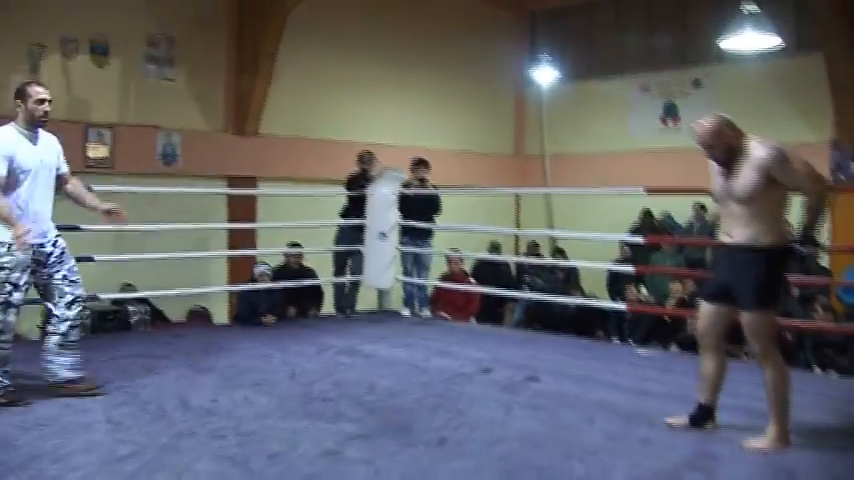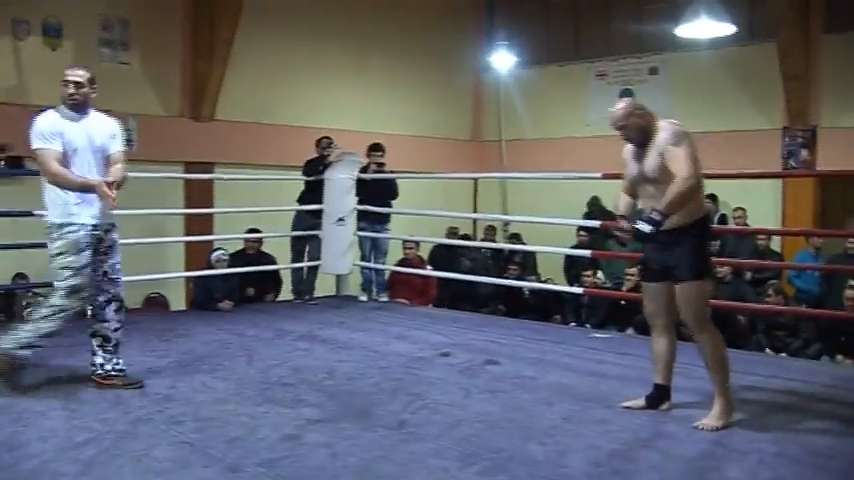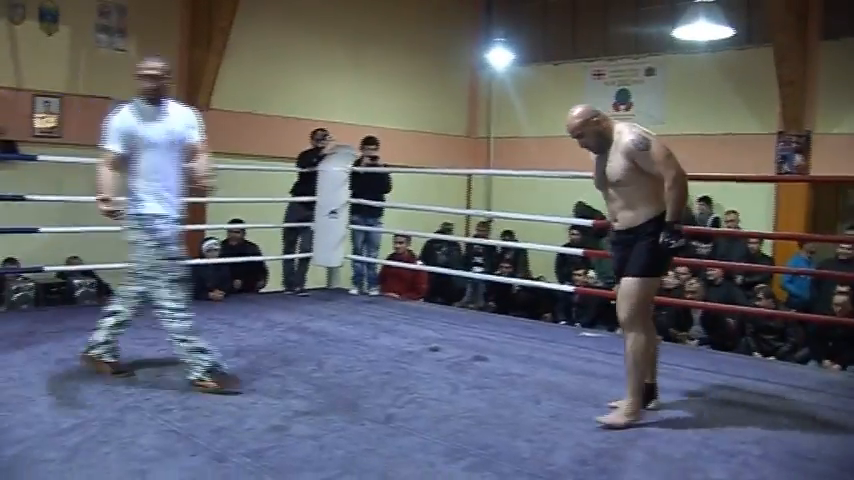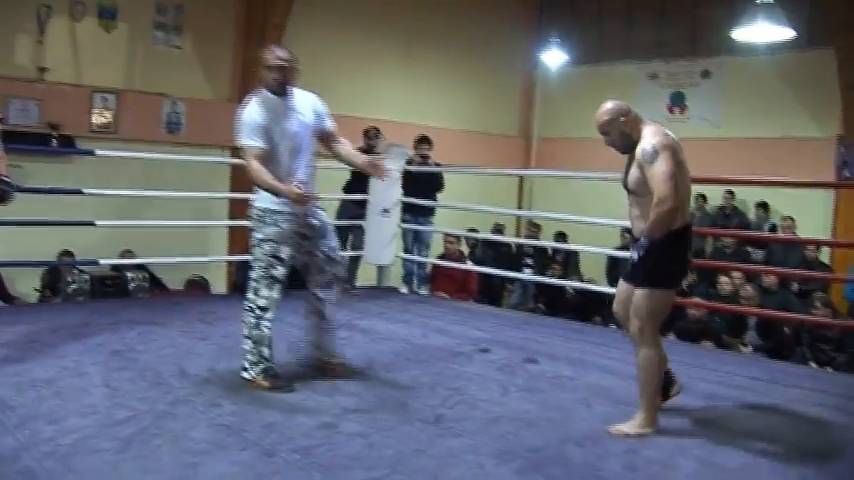
dt=0.4s
person 1, frame 1
left shoulder: (51, 142)
left elbow: (67, 182)
left wrist: (100, 206)
left hip: (48, 238)
left knee: (69, 298)
left ankle: (63, 373)
person 1, frame 2
left shoulder: (109, 125)
right shoulder: (47, 123)
left elbow: (118, 166)
right elbow: (50, 168)
left wrist: (110, 182)
right wrist: (93, 187)
left hip: (103, 221)
right hip: (68, 221)
left knee: (110, 297)
right knee: (70, 295)
left ankle: (107, 368)
person 1, frame 3
left shoulder: (187, 115)
right shoulder: (124, 118)
left elbow: (198, 154)
right elbow: (108, 165)
left wrist: (202, 174)
right wrist: (106, 196)
left hip: (170, 213)
right hip: (147, 215)
left knee: (139, 287)
right knee: (173, 291)
left ankle: (99, 349)
right ankle: (203, 368)
person 1, frame 4
left shoulder: (311, 103)
right shoulder: (253, 111)
left elbow: (333, 141)
right elbow: (254, 165)
left wrist: (364, 162)
right wrist: (284, 191)
left hip: (309, 211)
right hip: (274, 213)
left knee: (328, 278)
right knee: (264, 290)
left ankle: (321, 354)
right ankle: (255, 367)
person 2, frame 1
left shoulder: (764, 156)
right shoulder: (718, 164)
left elbow: (818, 187)
left wrist: (806, 233)
left hip: (759, 259)
right hip: (726, 257)
left knee: (763, 349)
right knee: (707, 336)
left ankle: (778, 430)
right ankle: (704, 412)
person 2, frame 2
left shoulder: (669, 136)
right shoulder: (631, 150)
left elbow: (689, 179)
right elbow: (628, 190)
left wrist: (656, 216)
right wrist: (623, 219)
left hip: (687, 235)
right hip: (656, 239)
left knee: (696, 322)
right knee: (656, 319)
left ankle: (723, 403)
right ankle: (659, 393)
person 2, frame 3
left shoulder: (633, 140)
right shoulder: (601, 152)
left elbow: (675, 178)
left wrist: (672, 225)
left hip: (650, 237)
right hip: (624, 238)
left knee: (629, 319)
right knee: (639, 318)
left ankle: (631, 404)
right ankle: (647, 392)
person 2, frame 4
left shoulder: (652, 145)
right shoulder: (640, 147)
left elbow: (667, 203)
left wrist: (643, 243)
left hip: (666, 246)
right hip: (651, 244)
left knee: (643, 331)
right knee: (622, 311)
left ankle: (647, 417)
right ankle: (664, 381)
person 3, frame 1
right shoulder: (354, 179)
right elbow: (353, 190)
right wrist: (368, 176)
left hip: (365, 232)
right hip: (348, 230)
left knee: (357, 272)
right knee: (340, 269)
left ankle: (349, 307)
right ankle: (340, 307)
person 3, frame 2
right shoulder: (311, 164)
right elbow: (309, 175)
right wrist: (327, 162)
left hip: (322, 218)
right hip: (305, 215)
left knee: (315, 257)
right knee: (298, 255)
left ankle: (308, 293)
right ankle: (298, 292)
person 3, frame 3
right shoulder: (306, 156)
right elbow: (303, 166)
right wrist: (322, 154)
left hip: (315, 210)
right hip: (298, 206)
left knee: (306, 249)
right knee: (289, 246)
left ankle: (298, 284)
right ankle: (289, 284)
person 3, frame 4
right shoulder: (360, 154)
right wrist: (373, 149)
left hip: (366, 208)
right hip: (352, 206)
left knee: (358, 247)
right knee: (340, 245)
left ankle: (349, 282)
person 4, frame 1
left shoulder: (432, 189)
right shoulder: (405, 187)
left elbow: (436, 210)
right elbow: (401, 208)
left wrist: (430, 192)
right wrist: (410, 192)
left hip: (425, 237)
right hip: (408, 235)
left knee: (423, 274)
right knee: (408, 272)
left ankle: (424, 306)
right ankle: (408, 305)
person 4, frame 2
left shoulder: (388, 174)
right shoulder: (361, 172)
left elbow: (394, 195)
right elbow: (358, 192)
left wrist: (387, 175)
right wrist: (368, 175)
left hip: (382, 222)
right hip: (365, 221)
left knee: (381, 259)
right knee: (366, 258)
left ankle: (382, 291)
right ankle: (366, 290)
person 4, frame 3
left shoulder: (382, 168)
right shoulder: (355, 165)
left elbow: (387, 188)
right elbow: (352, 185)
left wrist: (381, 168)
right wrist: (362, 168)
left hip: (375, 215)
right hip: (358, 214)
left knee: (372, 253)
right knee: (358, 251)
left ankle: (373, 285)
right ankle: (357, 284)
person 4, frame 4
left shoulder: (436, 167)
right shoulder: (409, 164)
left elbow: (439, 187)
right elbow: (404, 185)
left wrist: (432, 167)
right wrist: (414, 166)
left hip: (427, 215)
right hip: (409, 213)
left knee: (423, 252)
right knee: (408, 250)
left ankle: (422, 284)
right ankle: (407, 282)
